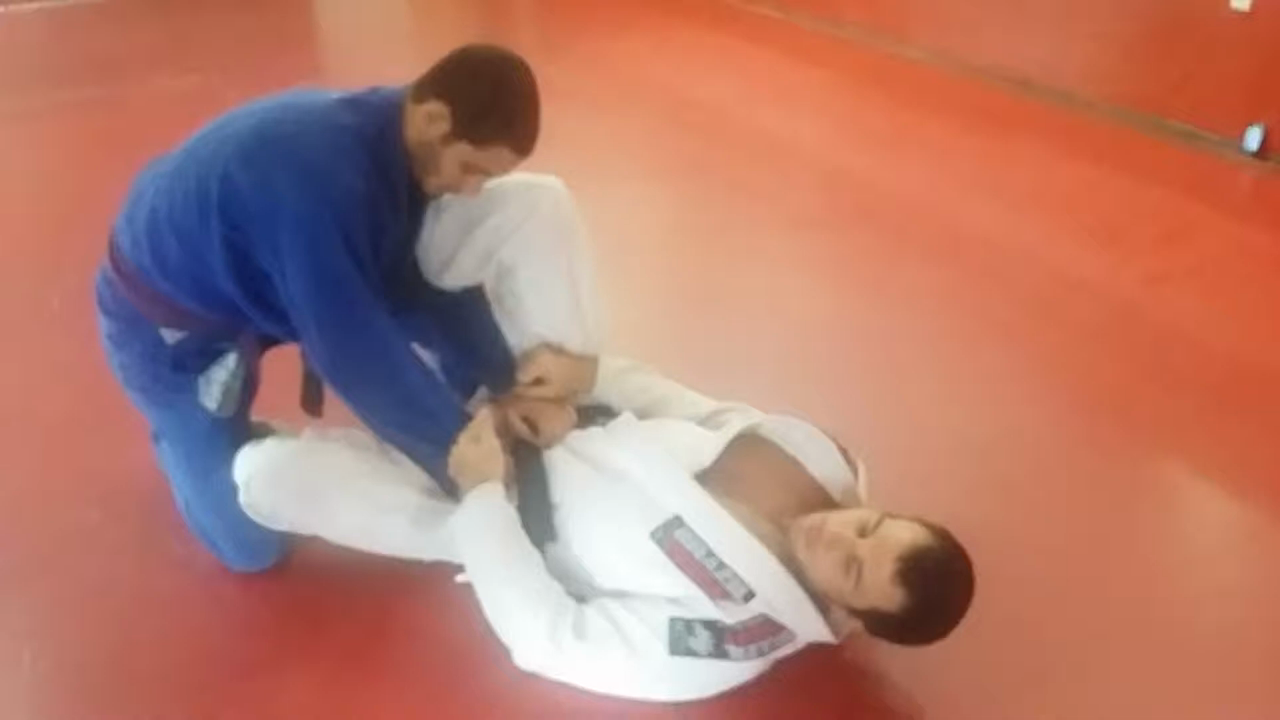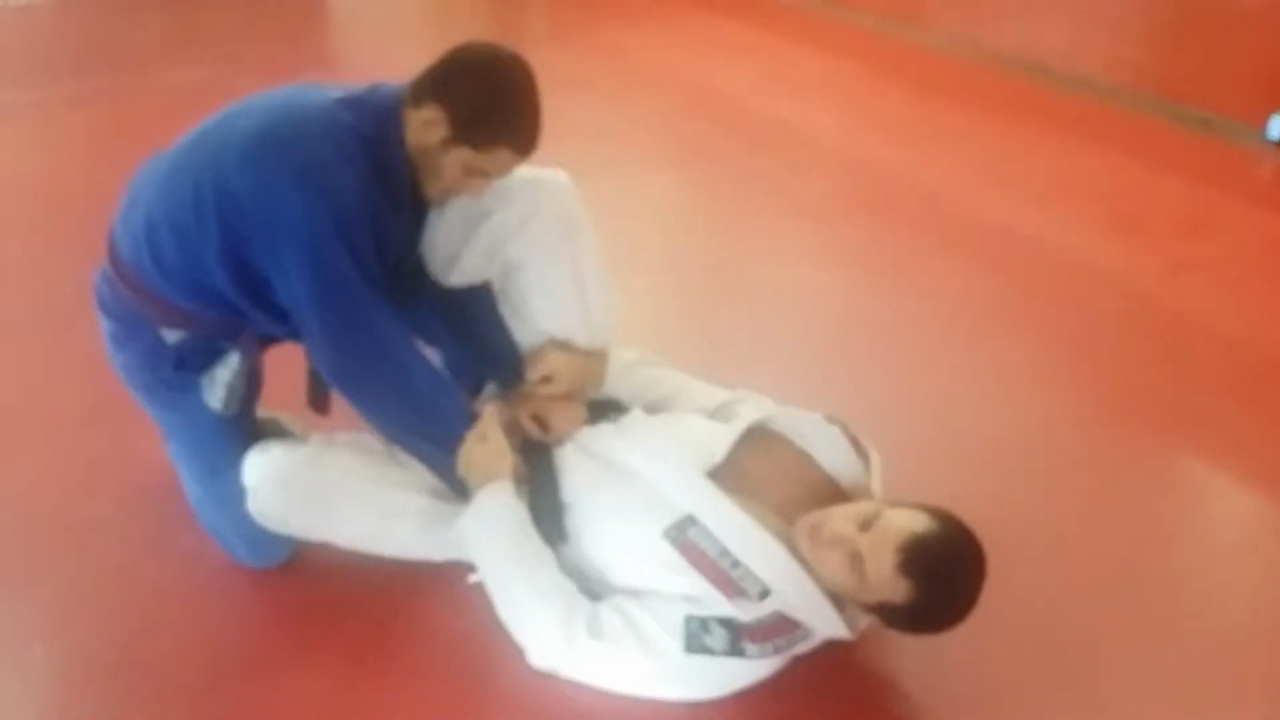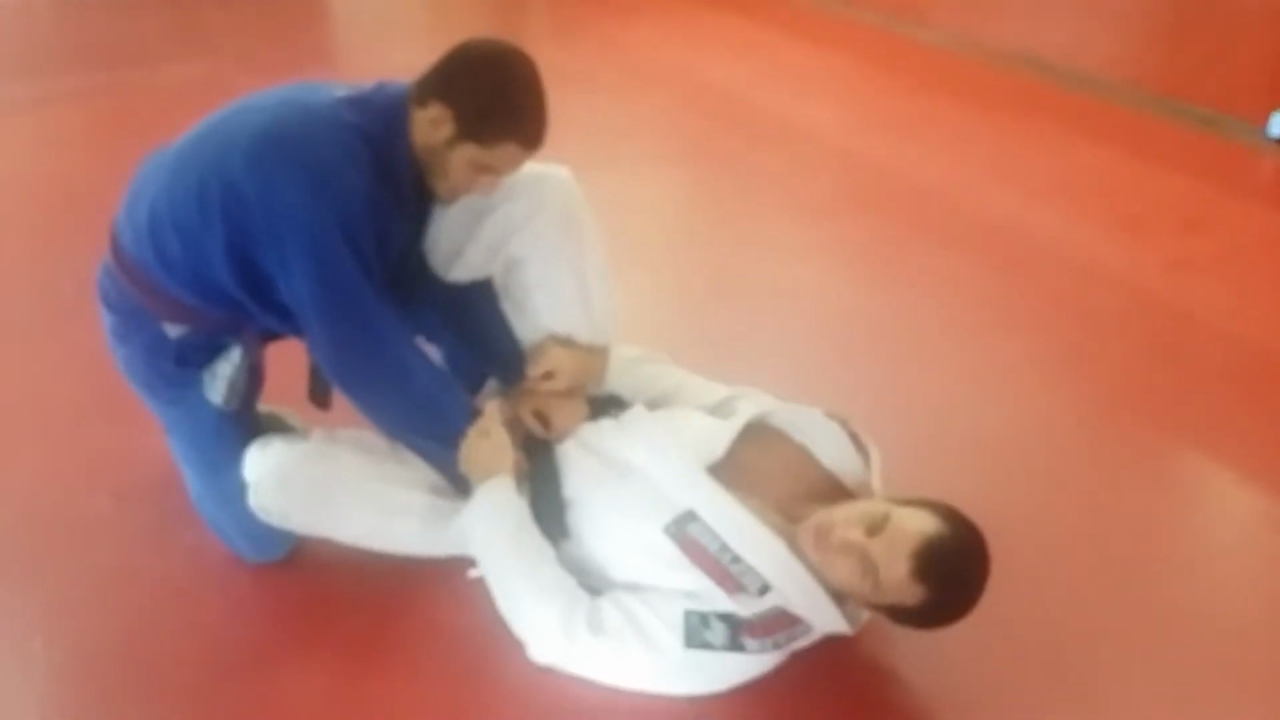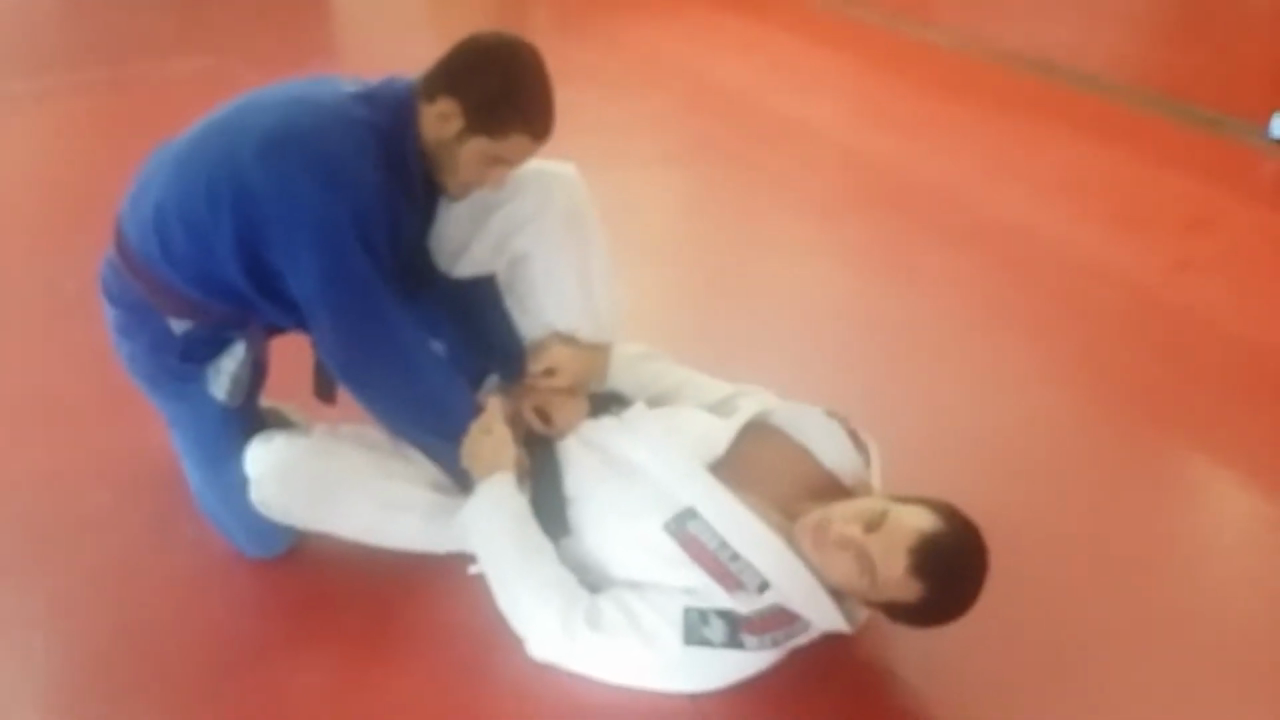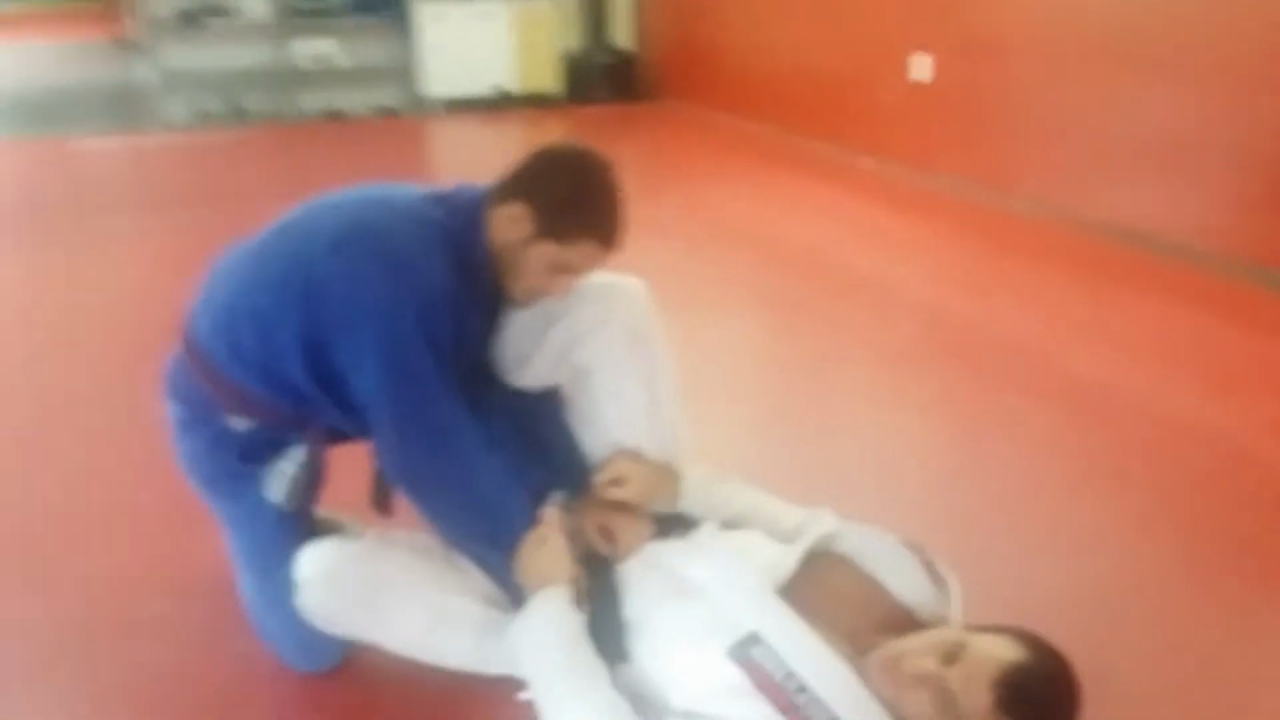
dt=1s
person 1, frame 1
left shoulder: (722, 644)
right shoulder: (824, 467)
left elbow: (548, 638)
right elbow: (700, 415)
left wrist: (481, 496)
left hip: (515, 515)
left knee: (267, 475)
left ankle: (231, 439)
person 1, frame 2
left shoulder: (736, 641)
right shoulder: (837, 455)
left elbow: (563, 637)
right elbow: (713, 406)
left wrist: (492, 495)
left hip: (522, 511)
right hip: (566, 404)
left knee: (275, 481)
left ankle: (260, 438)
person 1, frame 3
left shoulder: (736, 638)
right shoulder: (836, 450)
left elbow: (563, 632)
right elbow: (709, 400)
left wrist: (493, 492)
left hip: (523, 506)
right hip: (565, 401)
left knee: (273, 475)
left ankle: (266, 433)
person 1, frame 4
left shoulder: (735, 634)
right shoulder: (838, 449)
left elbow: (562, 628)
right elbow: (722, 401)
left wrist: (494, 487)
right wrist: (599, 363)
left hip: (527, 506)
right hip: (575, 396)
left knee: (274, 468)
left ankle: (259, 426)
person 1, frame 5
right shoulder: (912, 583)
right elbow: (799, 530)
left wrist: (548, 602)
right wrist: (673, 486)
left hip: (584, 634)
right hip: (639, 521)
left knee: (325, 576)
person 2, frame 1
left shoulder: (386, 138)
right shoulder: (316, 172)
left elbow: (422, 281)
right elbow: (357, 349)
left wrist: (503, 384)
left hip: (245, 286)
right hip: (166, 319)
right knee: (252, 545)
right ankle: (185, 430)
person 2, frame 2
left shoulder: (384, 131)
right shoulder: (315, 176)
left elbow: (427, 278)
right elbow: (362, 349)
left wrist: (512, 380)
left hip: (247, 281)
right hip: (169, 319)
right knee: (263, 541)
right ankle: (200, 428)
person 2, frame 3
left shoulder: (389, 130)
right shoulder: (320, 175)
left elbow: (428, 275)
right elbow: (362, 347)
left wrist: (514, 370)
left hip: (245, 277)
right hip: (171, 313)
right knee: (265, 535)
person 2, frame 4
left shoulder: (393, 123)
right shoulder: (329, 172)
left elbow: (430, 273)
right elbow: (370, 346)
left wrist: (517, 363)
left hip: (252, 268)
right hip: (174, 308)
right knee: (264, 529)
right ankle: (214, 422)
person 2, frame 5
left shoulder: (467, 237)
right shoulder: (397, 269)
left elbow: (500, 385)
right elbow: (432, 452)
left wrist: (579, 491)
left hip: (327, 376)
right hip: (238, 409)
right knee: (314, 642)
right ankle: (268, 529)
